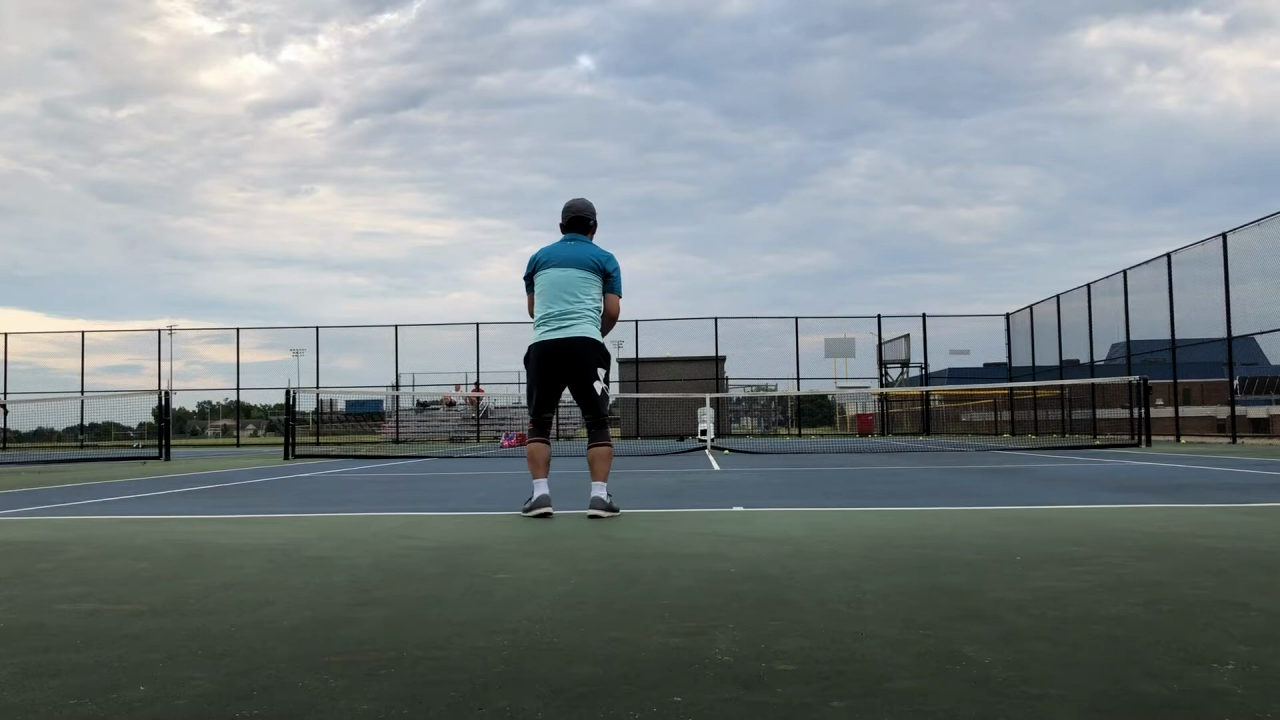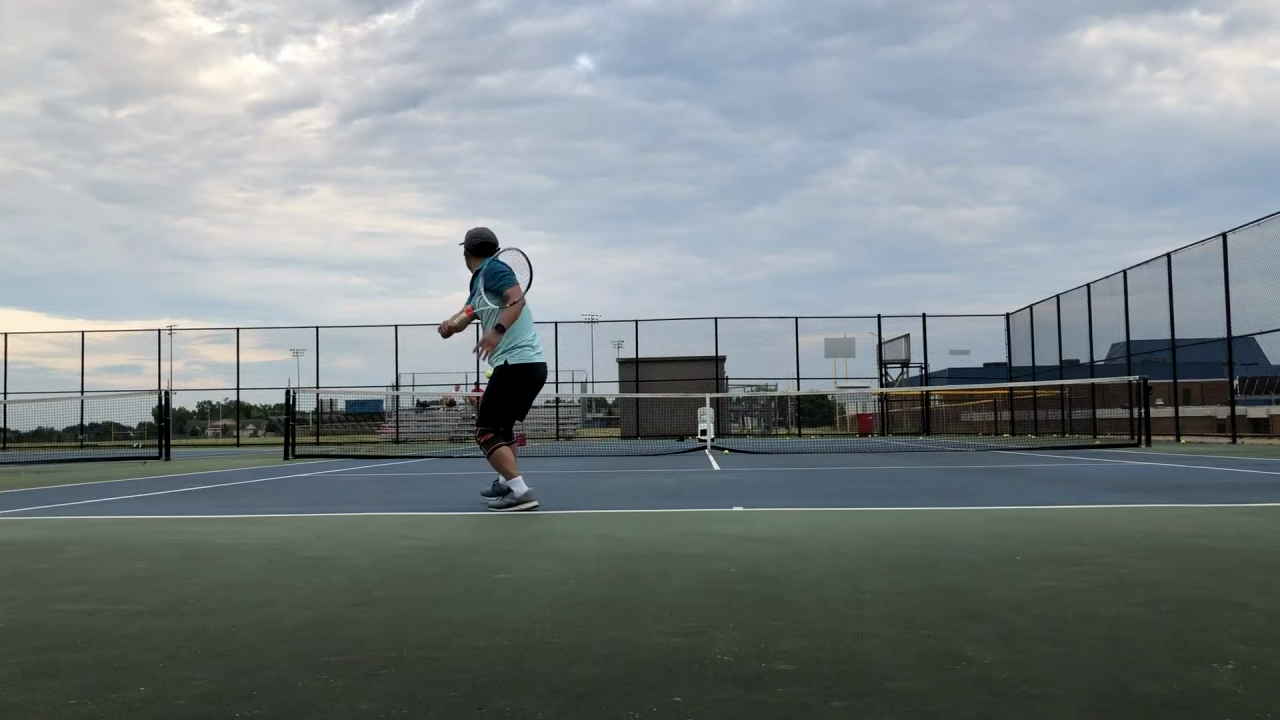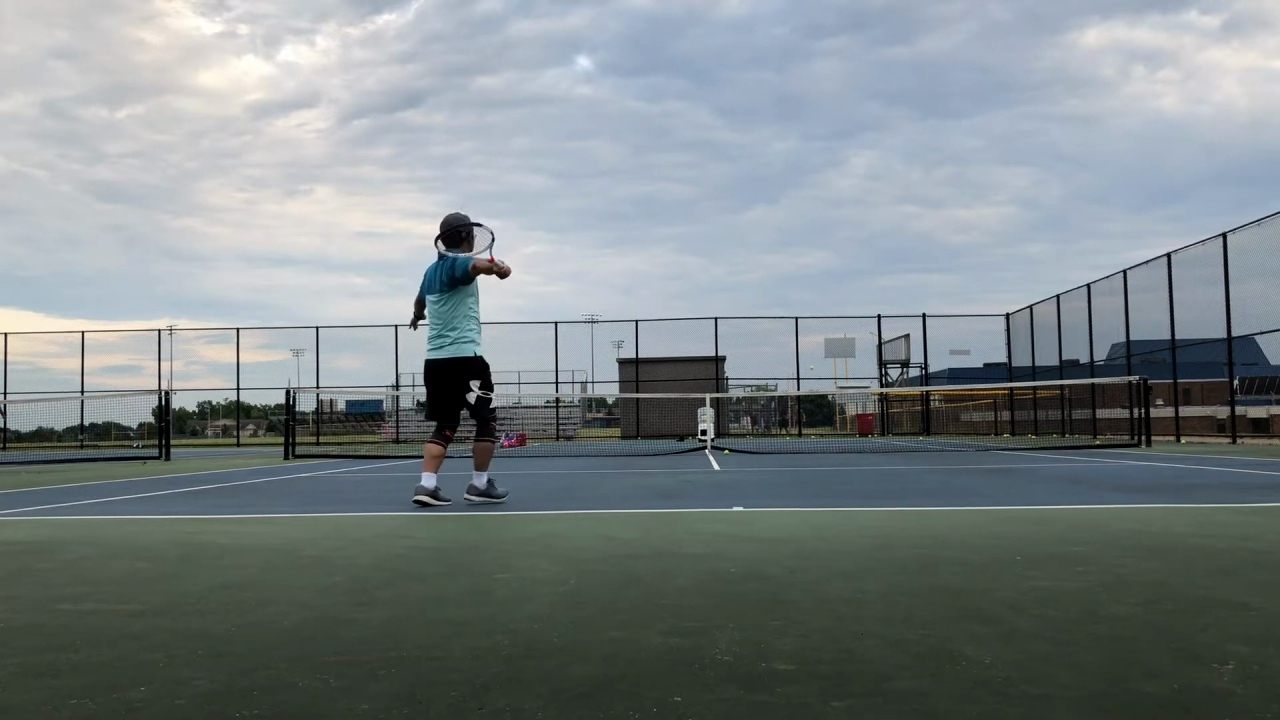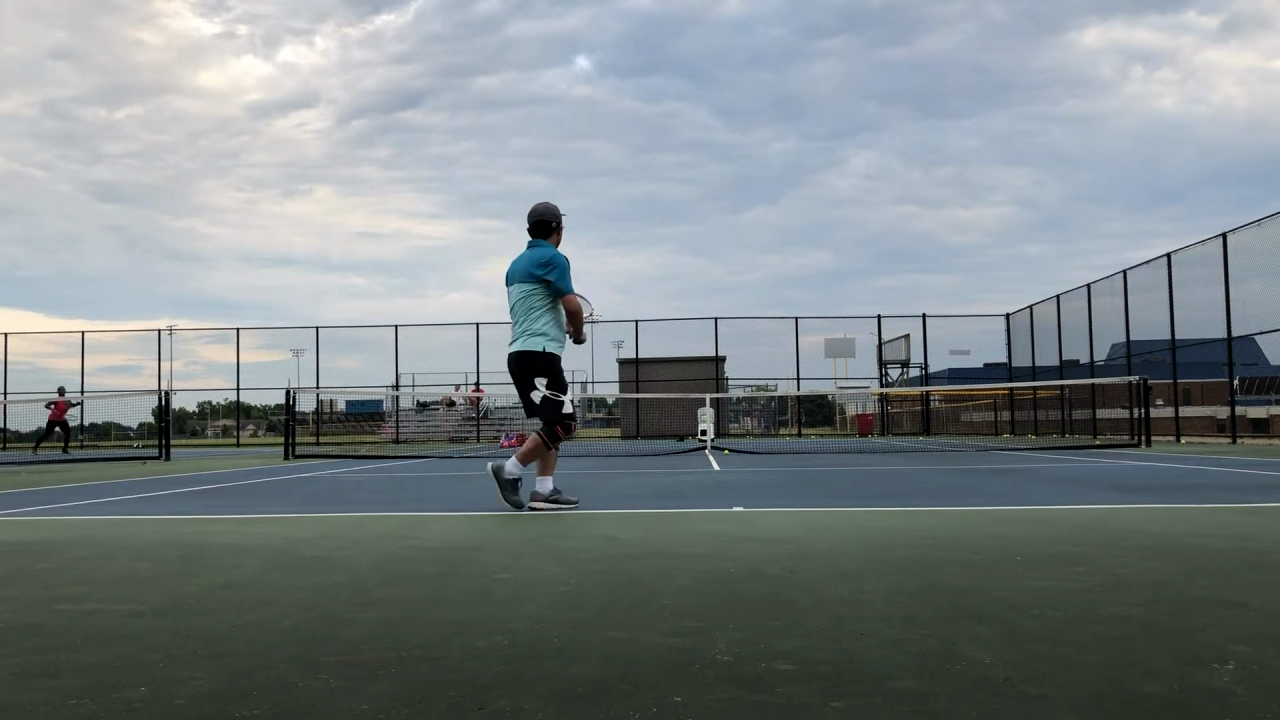
dt=1s
person 1, frame 1
left shoulder: (539, 257)
right shoulder: (604, 259)
right elbow: (612, 311)
left hip: (543, 346)
right hip: (585, 345)
left knee: (540, 422)
right knee: (597, 422)
left ankle: (540, 494)
right ankle: (599, 496)
person 1, frame 2
left shoulder: (493, 269)
right shoulder: (480, 282)
left elbow: (516, 299)
right elbow: (465, 316)
left wrist: (496, 332)
right wrist: (450, 326)
left hip: (517, 365)
right hip: (530, 365)
left knee: (487, 431)
right knee: (501, 425)
left ankle: (519, 492)
right ankle: (507, 482)
person 1, frame 3
left shoulder: (432, 271)
right shoulder: (459, 263)
left elbow: (419, 301)
right elbow: (477, 265)
left wrist: (416, 318)
right wrist: (497, 267)
left hip: (435, 360)
right hip: (464, 358)
left knee: (444, 426)
right knee: (486, 421)
left ankle: (426, 485)
right ankle: (481, 483)
person 1, frame 4
left shoulder: (517, 263)
right shoulder: (553, 259)
right elbow: (571, 305)
left wrist: (561, 326)
right wrist: (578, 331)
left hip: (520, 353)
right hip: (538, 354)
left knee: (551, 423)
right knee: (561, 423)
left ankle: (545, 491)
right ankle: (508, 470)
